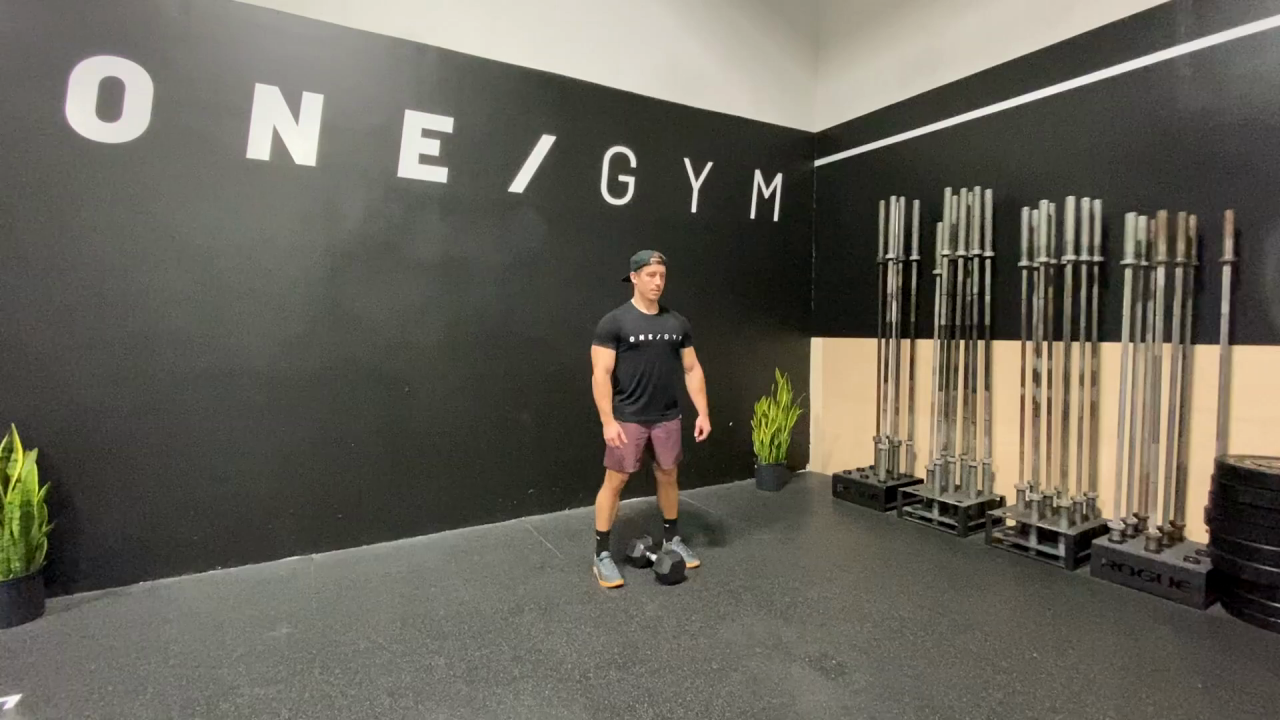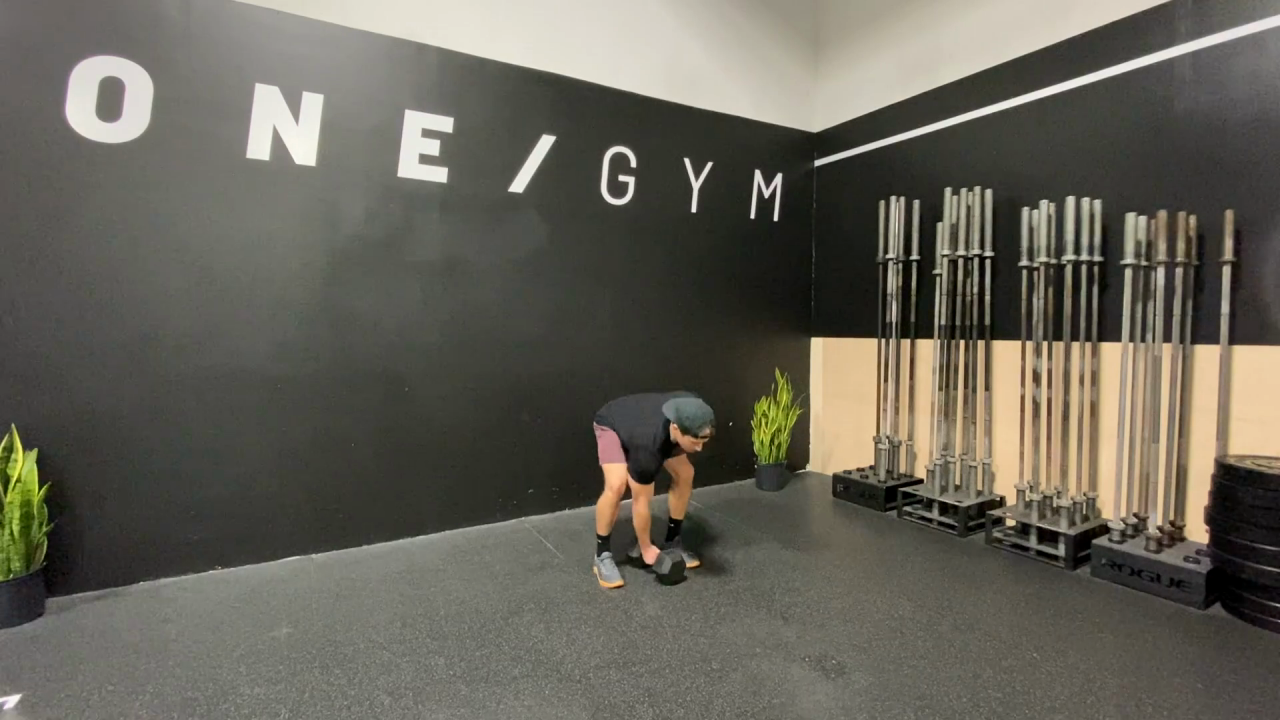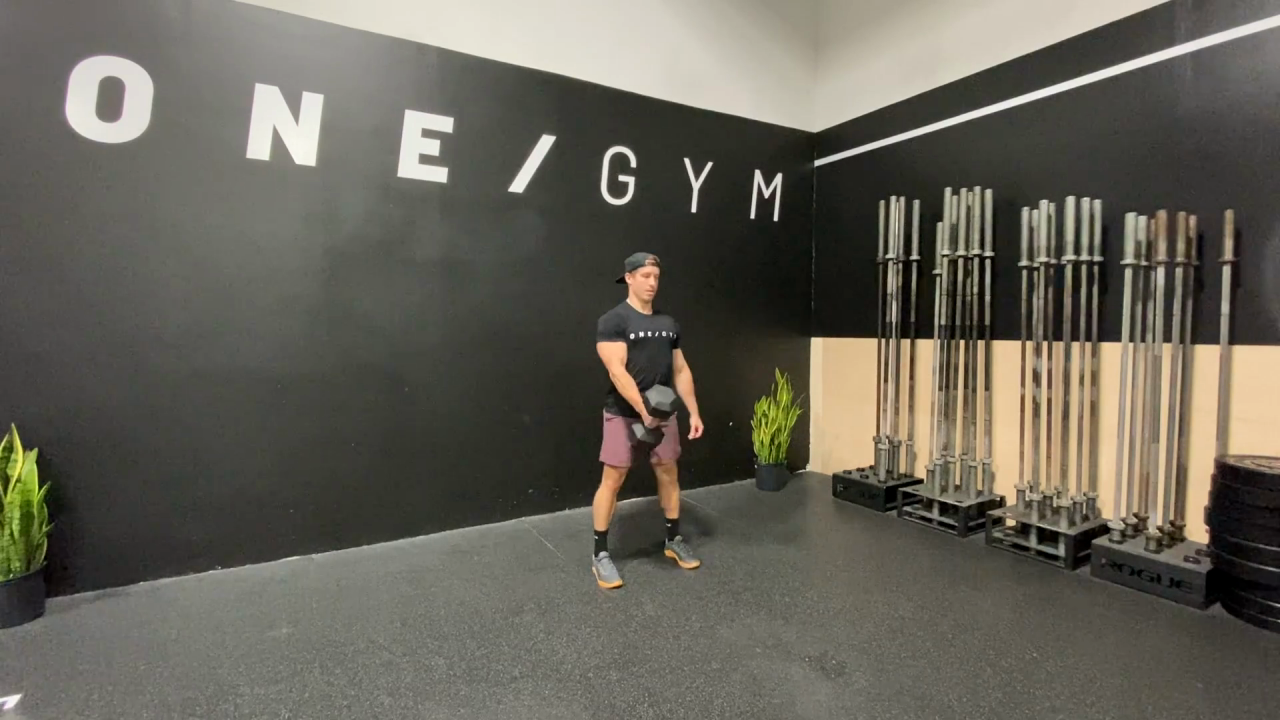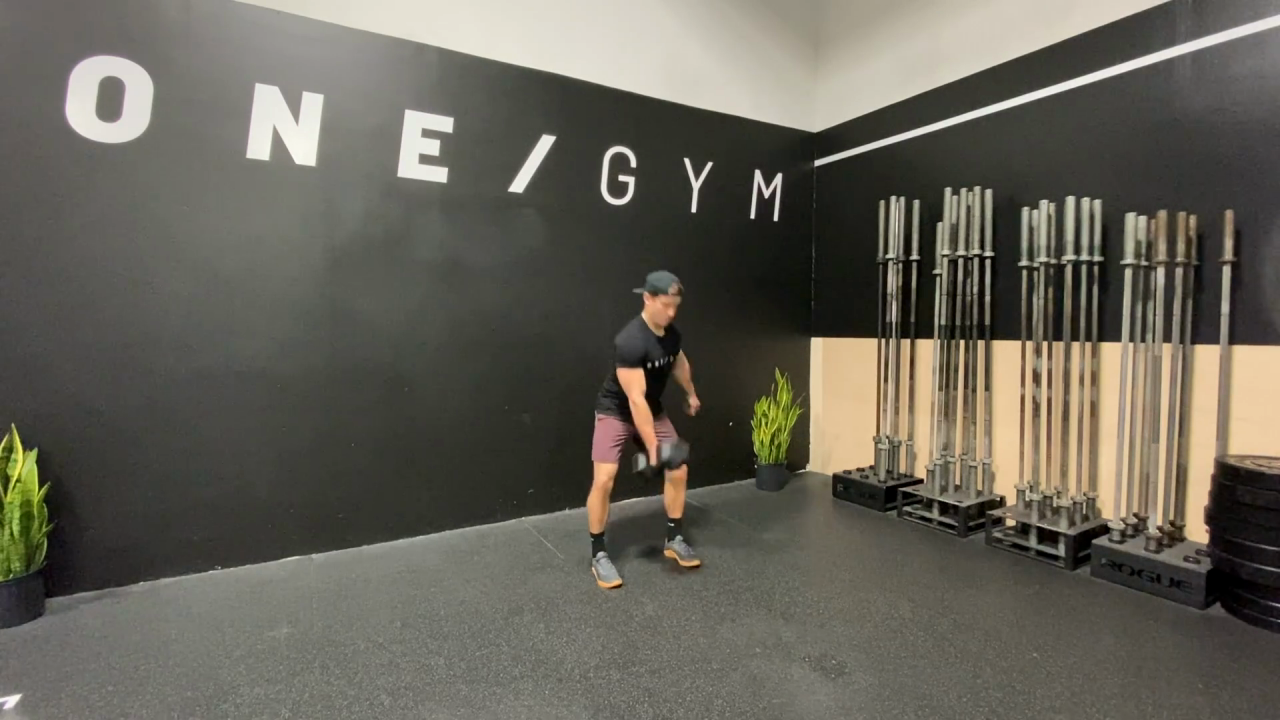
dt=1s
person 1, frame 1
left shoulder: (677, 323)
right shoulder: (614, 323)
left elbow: (692, 370)
right elbow: (601, 374)
left wrist: (702, 413)
right wrist: (608, 421)
left hip: (667, 418)
right hip: (628, 420)
left knee: (668, 477)
right knee: (615, 482)
left ankle: (671, 540)
right ankle: (602, 554)
person 1, frame 2
left shoulder: (690, 411)
right shoulder: (648, 448)
right elbow: (641, 503)
right wrist: (645, 548)
left hip: (641, 417)
right hip: (612, 425)
left knee: (685, 474)
right knee: (616, 485)
left ankle: (673, 541)
right ankle: (602, 556)
person 1, frame 3
left shoulder: (668, 323)
right shoulder: (613, 321)
left elbow: (680, 370)
right elbow: (617, 371)
left wrist: (694, 412)
right wrist: (643, 410)
right hip: (624, 415)
left knee: (669, 476)
right knee: (613, 480)
left ankle: (673, 540)
right ankle: (600, 554)
person 1, frame 4
left shoulder: (671, 331)
right shoulder: (631, 341)
left elbow: (680, 362)
right elbow: (635, 398)
left wrist: (691, 394)
right wrist: (653, 450)
left hip: (653, 411)
right hip: (615, 413)
left knee: (679, 470)
right knee: (604, 481)
left ankle: (674, 539)
right ankle: (598, 554)
